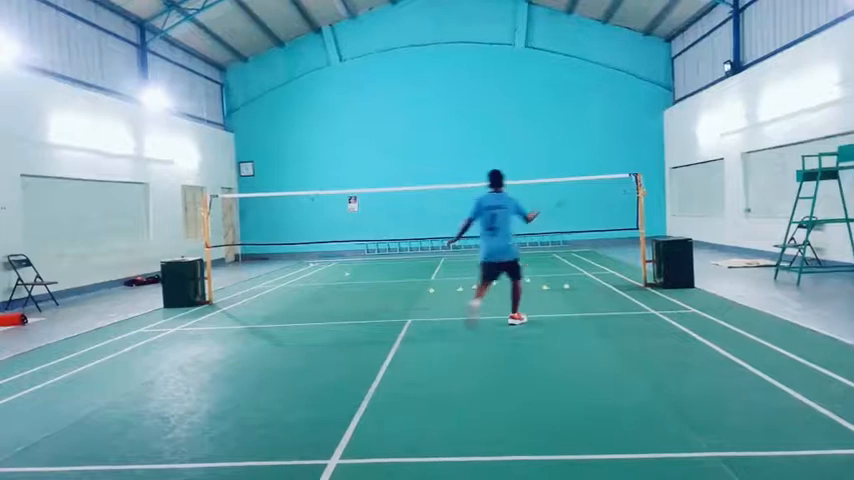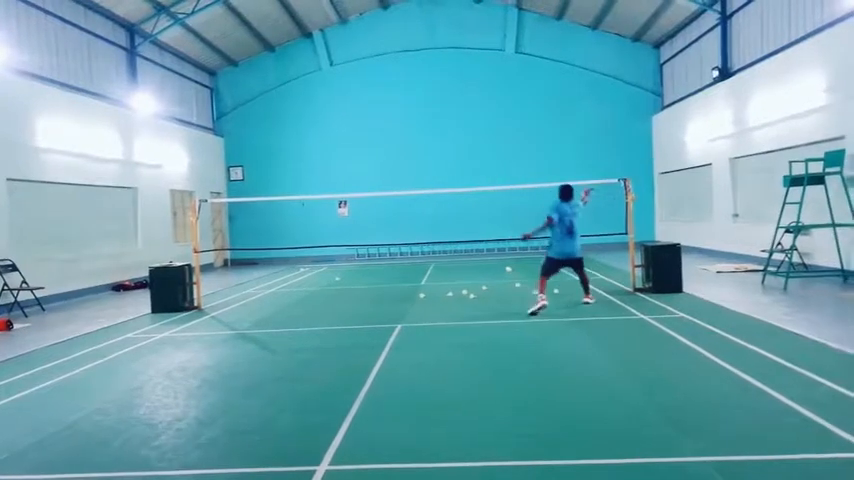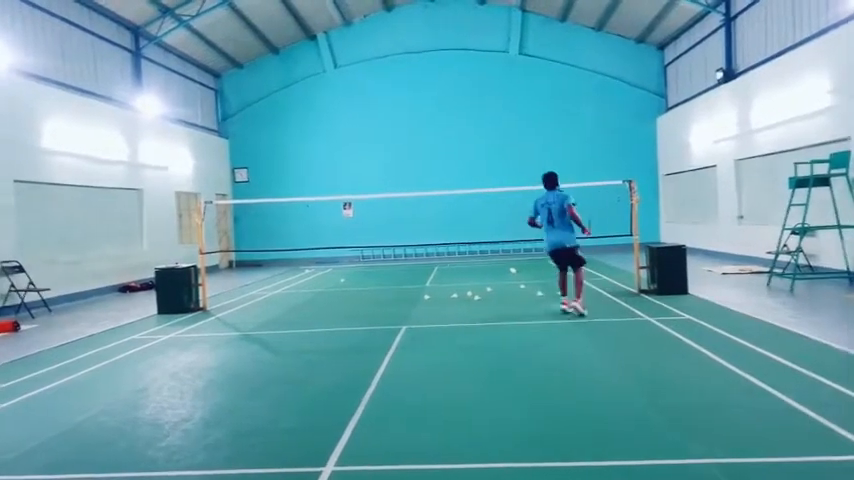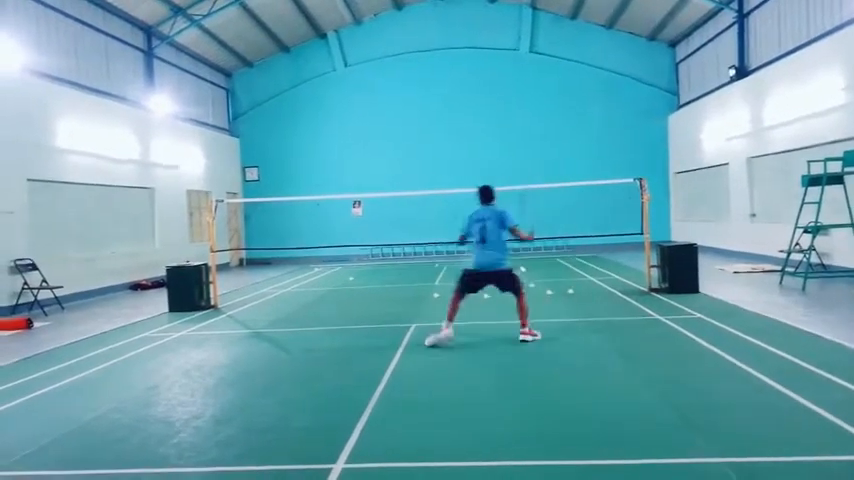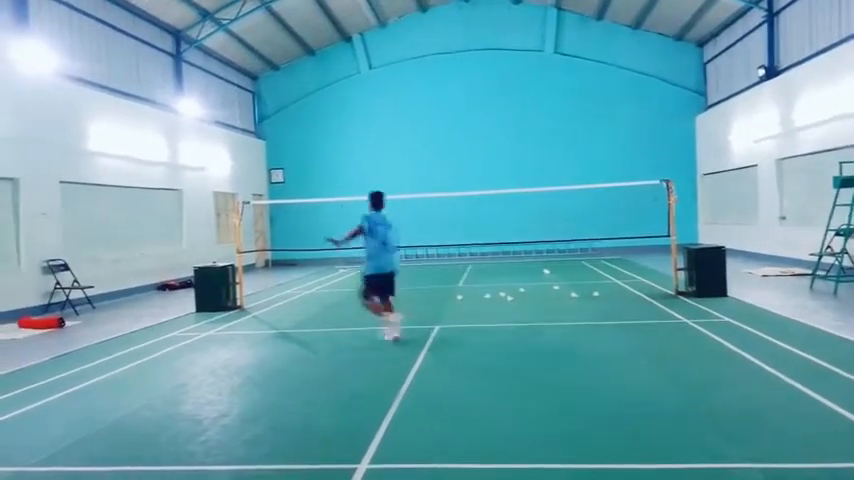
dt=0.7s
person 1, frame 1
left shoulder: (481, 201)
right shoulder: (510, 201)
left elbow: (468, 222)
right elbow: (527, 219)
left wrist: (457, 237)
right wrist: (534, 214)
left hip: (488, 251)
right hip: (507, 251)
left knee: (485, 282)
right knee: (516, 280)
left ankle: (476, 301)
right ankle: (515, 315)
person 1, frame 2
left shoulder: (556, 207)
right shoulder: (575, 207)
left elbow: (549, 222)
right elbow: (583, 202)
left wrist: (533, 233)
right wrist: (586, 195)
left hip: (557, 252)
right hip: (574, 251)
left knee: (544, 276)
right knee: (581, 271)
left ankle: (541, 298)
right ankle: (587, 296)
person 1, frame 3
left shoulder: (538, 202)
right shoulder: (564, 197)
left elbow: (531, 222)
right elbow: (572, 213)
left wrist: (540, 225)
right wrist: (583, 228)
left hip: (551, 244)
right hip: (567, 241)
left knee: (563, 271)
right knee: (578, 269)
left ankle: (565, 301)
right ankle: (577, 301)
person 1, frame 4
left shoulder: (473, 217)
right shoulder: (501, 214)
left elbow: (461, 239)
right elbow: (518, 236)
left wrist: (468, 238)
right wrist: (529, 237)
left hip: (477, 266)
right hip: (500, 265)
left knee: (457, 295)
right knee: (519, 293)
left ankle: (446, 331)
right ankle: (525, 330)
person 1, frame 5
left shoulder: (368, 217)
right shoulder: (387, 223)
left elbow: (358, 230)
left wrist: (340, 241)
left hip: (374, 265)
right hip: (391, 264)
left knee: (367, 299)
right knee: (384, 299)
left ankle: (391, 318)
right ankle: (392, 328)
